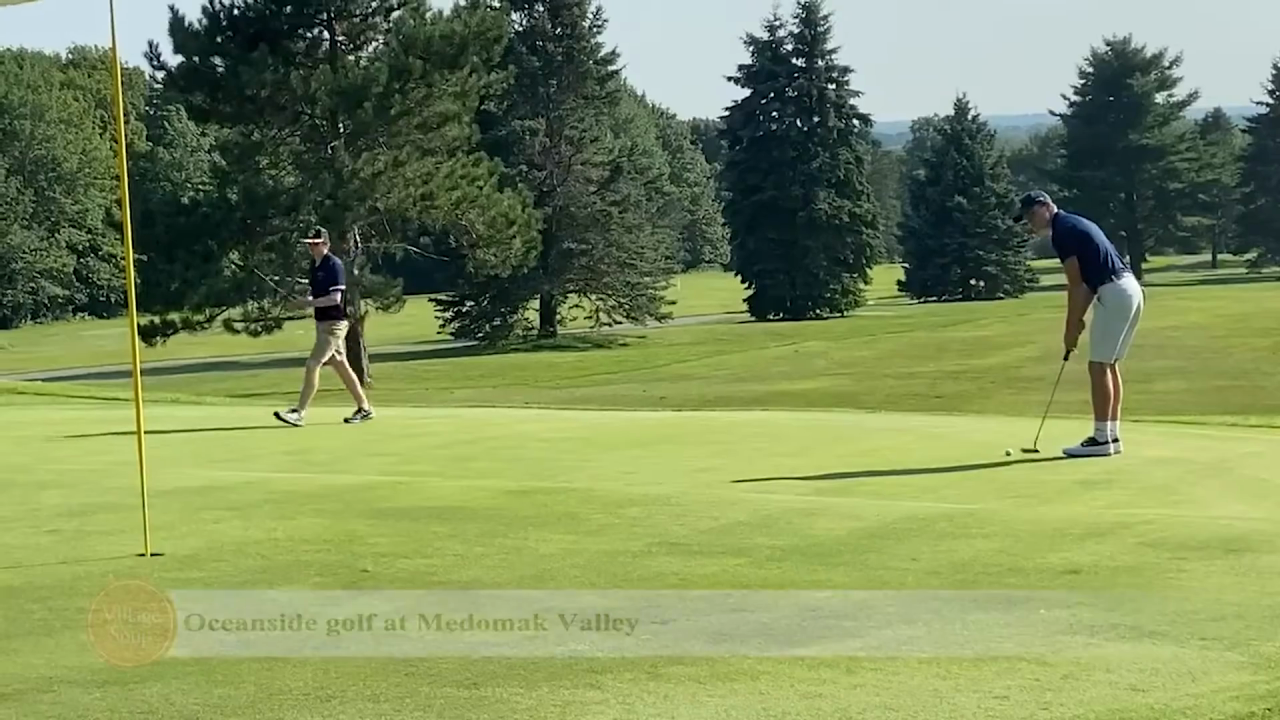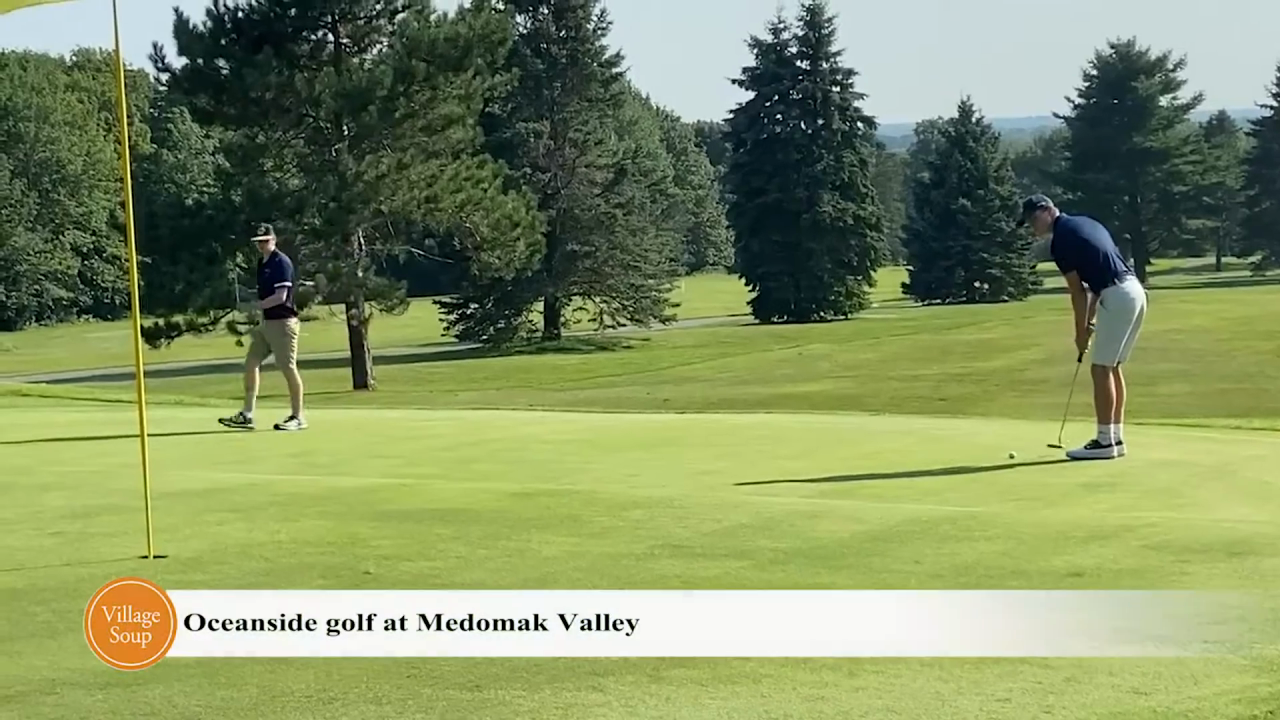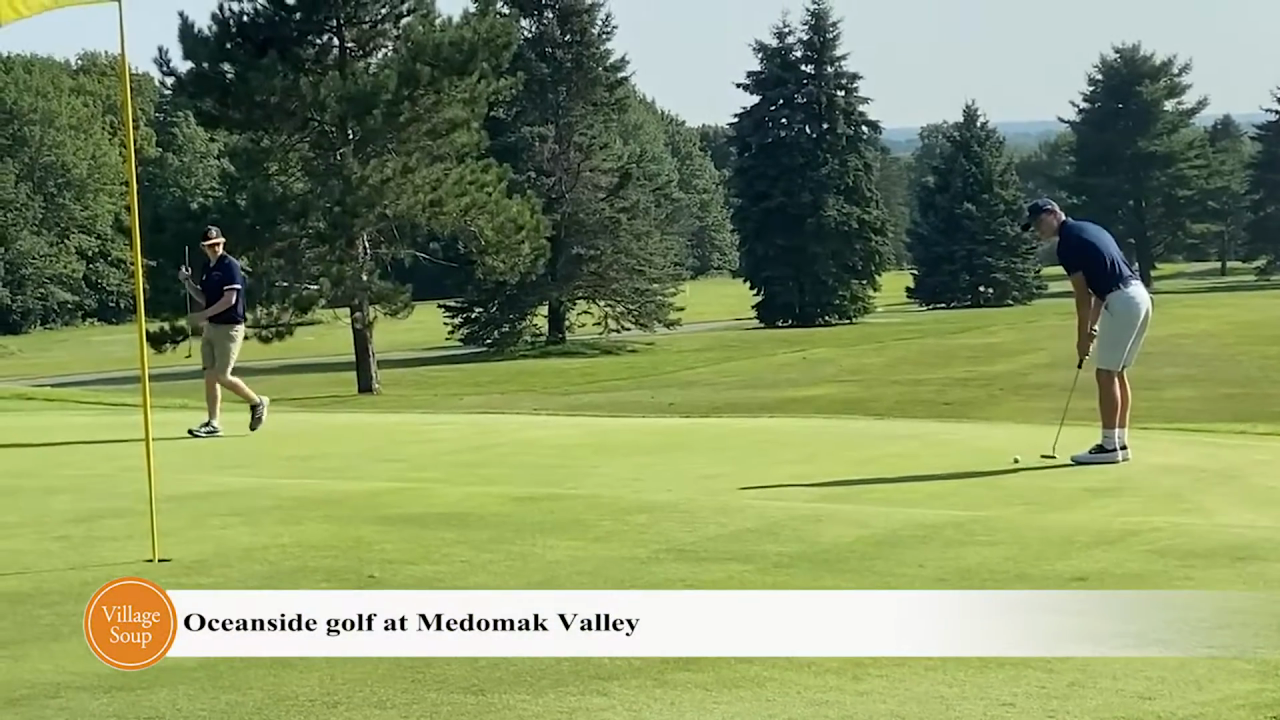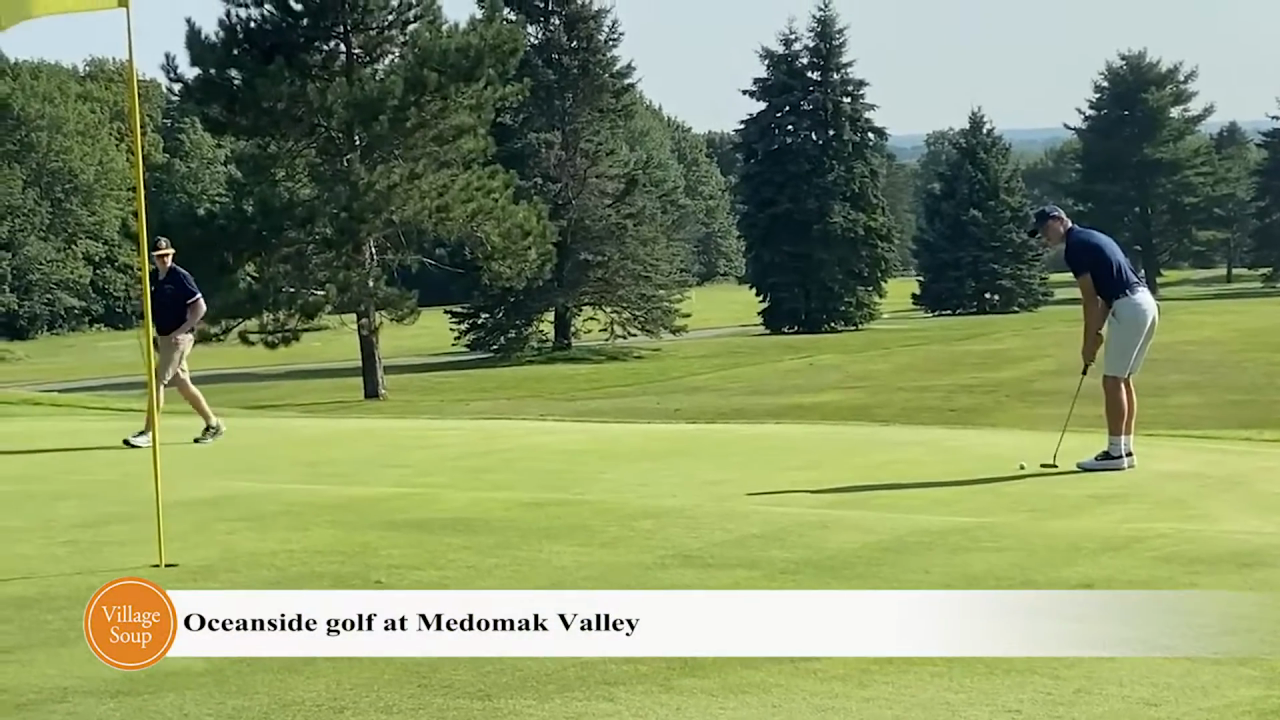
dt=0.4s
person 1, frame 1
left shoulder: (1062, 231)
right shoulder: (1075, 224)
left elbow: (1075, 283)
left wrist: (1071, 327)
right wrist: (1078, 319)
left hip: (1115, 294)
right hip: (1129, 290)
left knee: (1099, 366)
right knee: (1108, 365)
left ankle: (1101, 439)
right ankle: (1111, 436)
person 1, frame 2
left shoulder: (1061, 239)
right shoulder: (1083, 223)
left elbow: (1077, 291)
left wrist: (1081, 332)
right wrist: (1090, 320)
left hip: (1117, 297)
right hip: (1133, 292)
left knee: (1101, 369)
right knee: (1112, 367)
left ankle: (1105, 441)
right ankle: (1115, 438)
person 1, frame 3
left shoulder: (1067, 243)
right shoulder: (1087, 229)
left elbow: (1083, 294)
left wrist: (1082, 336)
right wrist: (1092, 325)
left hip: (1122, 302)
right hip: (1138, 296)
left knee: (1106, 374)
right knee: (1117, 372)
left ankle: (1109, 446)
right ankle: (1119, 443)
person 1, frame 4
left shoulder: (1075, 246)
right shoulder: (1091, 238)
left elbow: (1090, 298)
left wrist: (1088, 342)
right wrist: (1097, 333)
left hip: (1129, 308)
right hip: (1144, 304)
left knee: (1113, 380)
right knee: (1123, 379)
left ankle: (1115, 452)
right ankle: (1125, 449)
person 2, frame 1
left shoulder: (334, 265)
right shoulder: (314, 265)
left elbow: (335, 299)
left wrist: (307, 302)
right wrist: (306, 300)
left hip: (333, 324)
right hip: (322, 324)
left knee: (312, 365)
right knee: (341, 368)
left ankle: (299, 412)
right ankle: (364, 408)
person 2, frame 2
left shoulder: (281, 262)
right shoulder: (262, 263)
left elbow: (280, 296)
left hip: (282, 323)
right hip: (267, 323)
left knee: (287, 369)
right knee: (251, 365)
left ankle: (298, 417)
right ankle: (247, 415)
person 2, frame 3
left shoulder: (230, 265)
right shoulder: (206, 267)
left elbow: (229, 299)
right elbow: (203, 298)
left wrist: (202, 315)
right wrist: (187, 282)
left hip: (230, 328)
right hip: (211, 328)
left knee: (222, 376)
right knee: (209, 376)
left ankle: (257, 402)
right ankle: (213, 423)
person 2, frame 4
left shoulder: (181, 277)
right shoulder: (153, 277)
left elbow: (200, 308)
left wrist: (180, 331)
left hip: (177, 339)
right hip: (163, 338)
left knee: (157, 384)
right knee: (183, 386)
left ankle: (147, 434)
right ankle: (213, 424)
